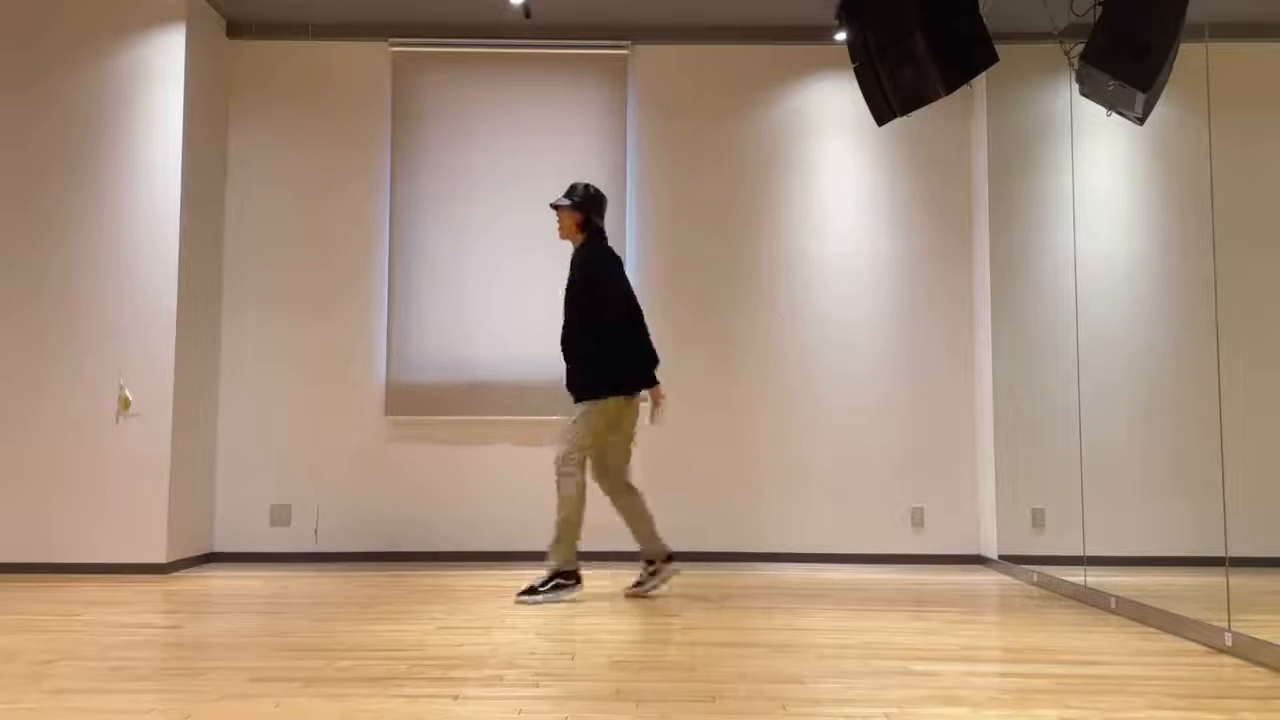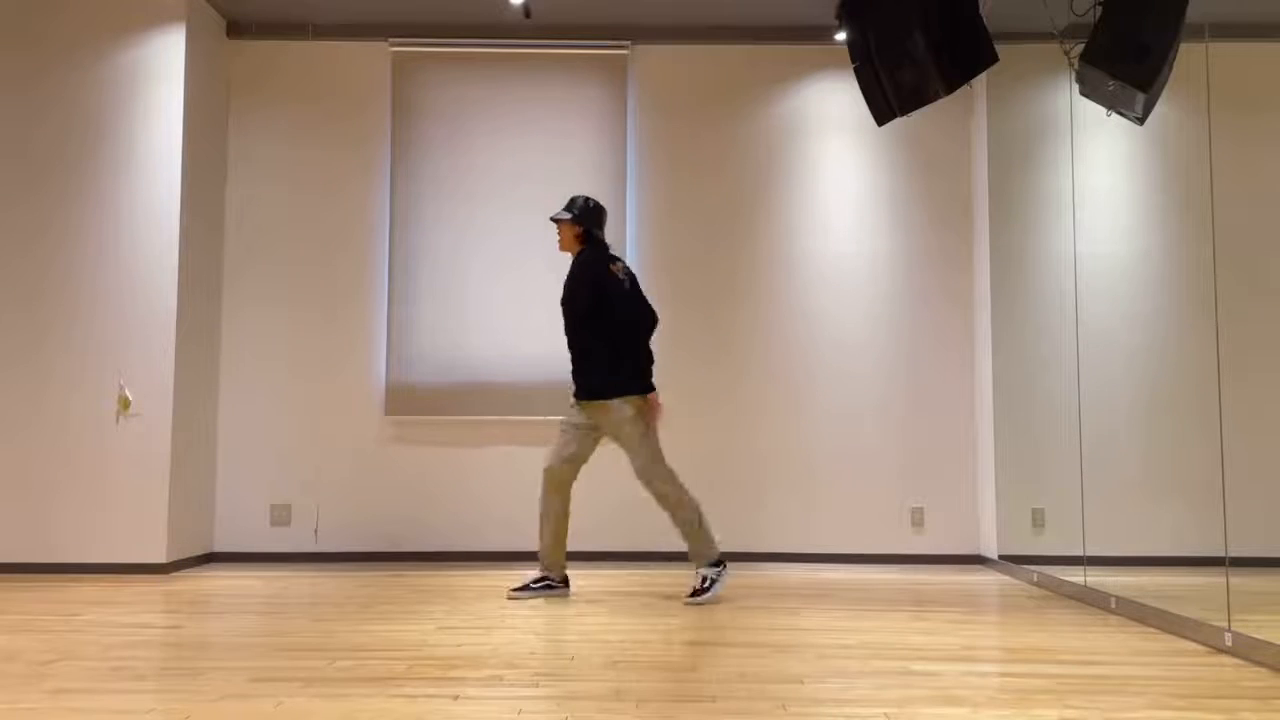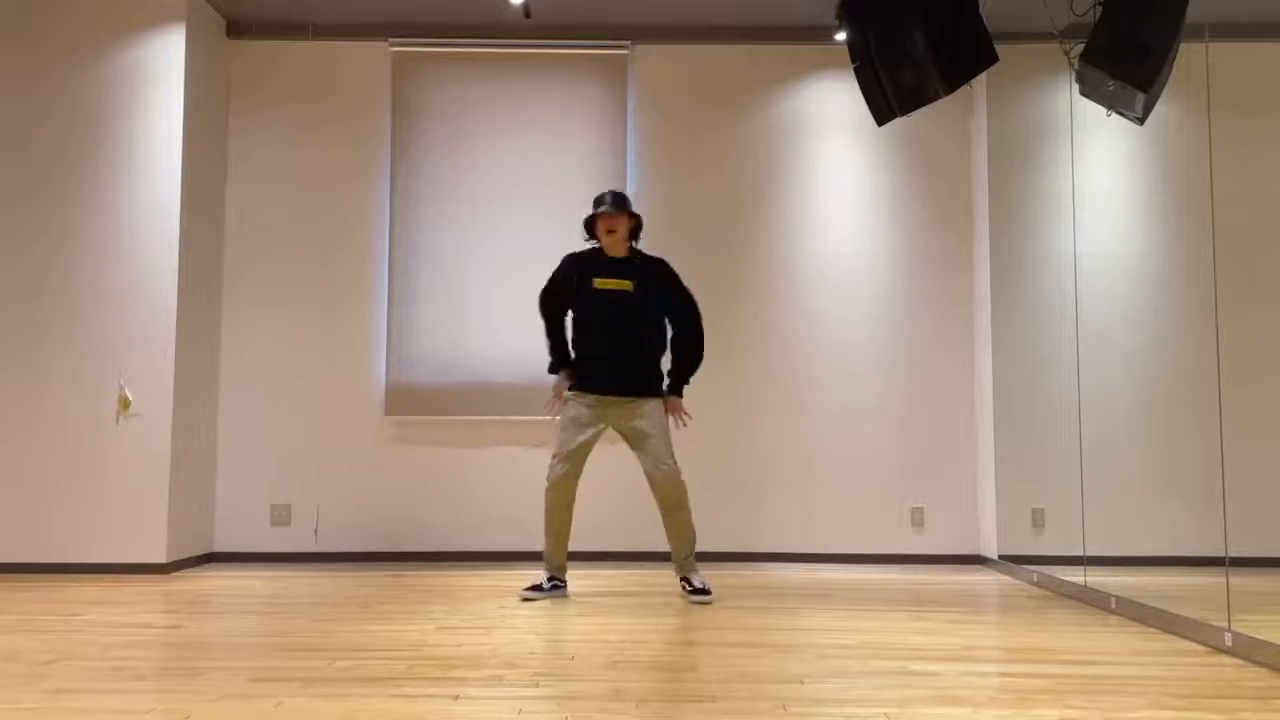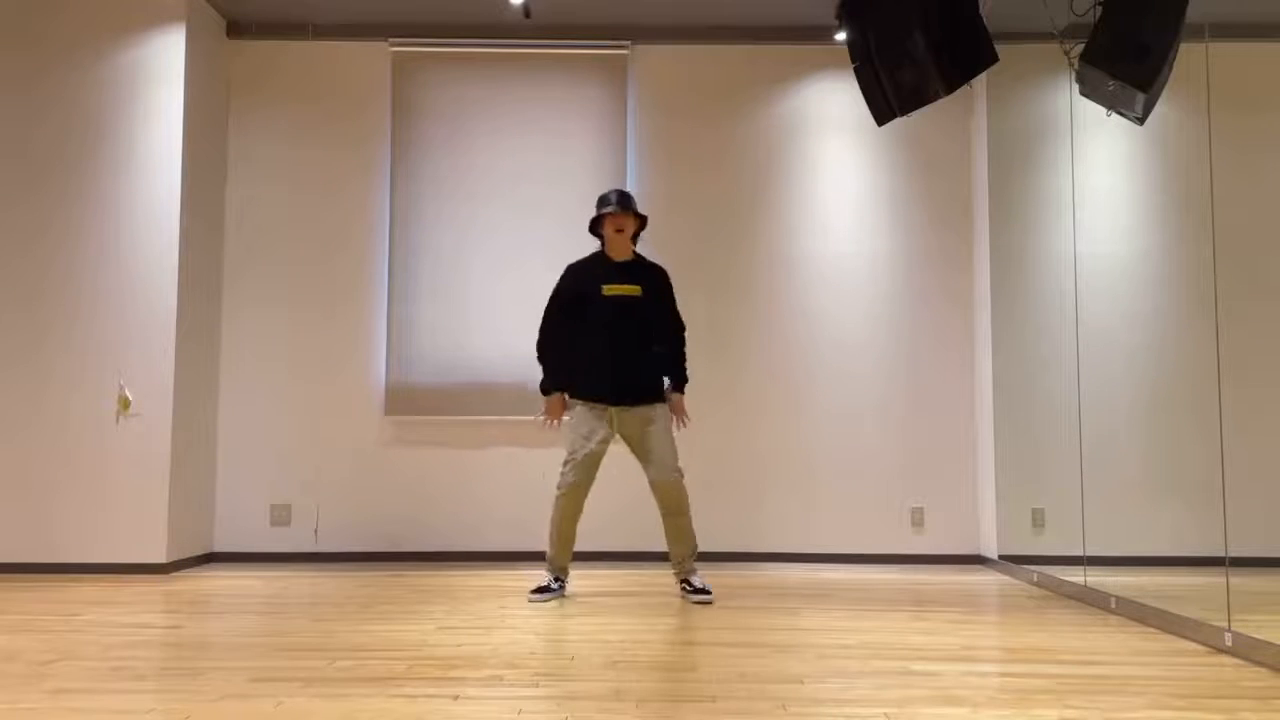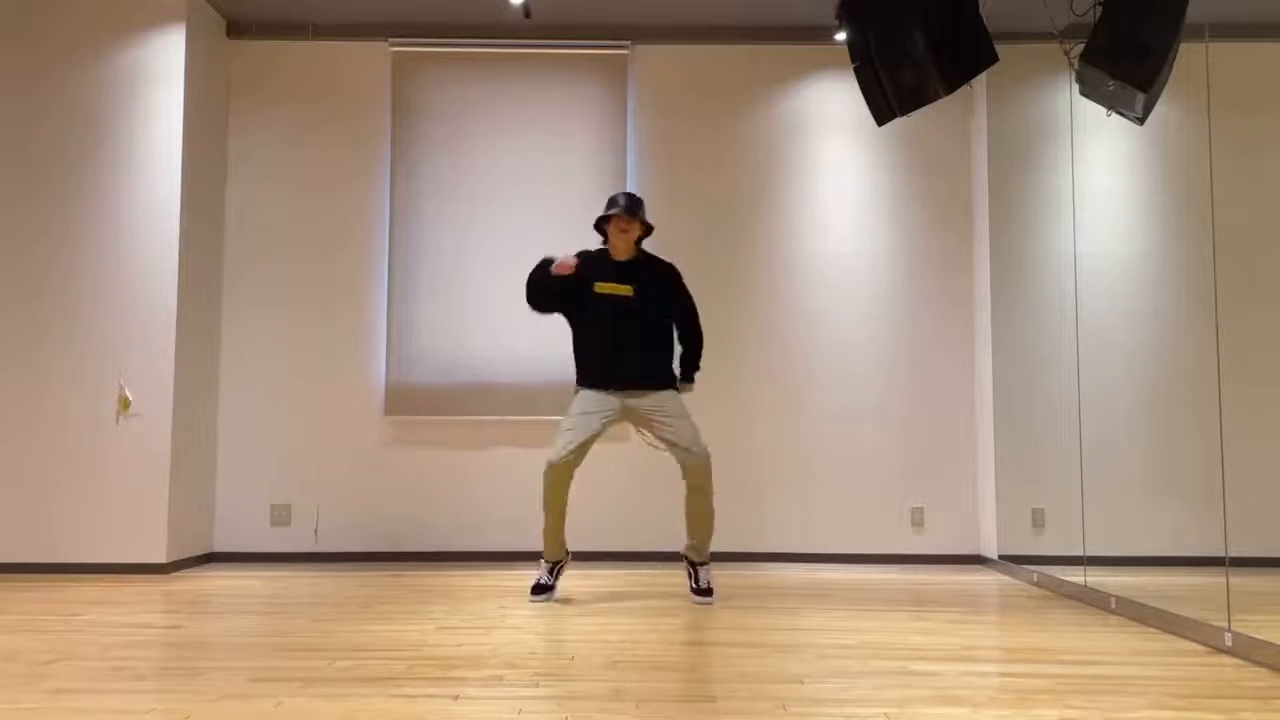
dt=0.2s
person 1, frame 1
left shoulder: (592, 259)
right shoulder: (597, 258)
left elbow: (623, 318)
right elbow: (628, 318)
right wrist: (648, 377)
left hip: (601, 386)
right hip: (618, 386)
left knee: (570, 471)
right knee: (612, 476)
left ankle: (563, 572)
right ankle: (656, 556)
person 1, frame 2
left shoulder: (600, 268)
right shoulder: (590, 268)
left elbow: (636, 321)
right elbow: (644, 318)
left wrist: (643, 382)
left hip: (622, 394)
right hip: (590, 395)
left knee: (655, 475)
right knee: (556, 474)
left ankle: (709, 562)
right ankle: (552, 573)
person 1, frame 3
left shoulder: (657, 272)
right shoulder: (577, 266)
left elbow: (689, 327)
right elbow: (552, 311)
left wrist: (676, 387)
right wrist: (562, 367)
left hip: (642, 397)
right hip: (586, 395)
left knee: (667, 477)
right knee: (560, 479)
left ankle: (688, 571)
right ankle: (554, 573)
person 1, frame 4
left shoulder: (654, 275)
right shoulder: (579, 274)
left elbow: (672, 333)
right elbow: (552, 330)
left wrist: (676, 389)
right wrist: (552, 389)
left hip: (645, 400)
right hip: (589, 400)
left knee: (669, 482)
right knee: (572, 485)
left ankle: (686, 571)
right ankle: (556, 574)
person 1, frame 5
left shoulder: (662, 274)
right shoulder: (585, 265)
left elbow: (689, 326)
right elbow: (540, 298)
left wrist: (687, 374)
right wrist: (551, 270)
left hip: (655, 390)
right hip: (598, 388)
left knee: (697, 462)
right knee: (559, 463)
left ankle: (697, 561)
right ankle: (553, 561)
